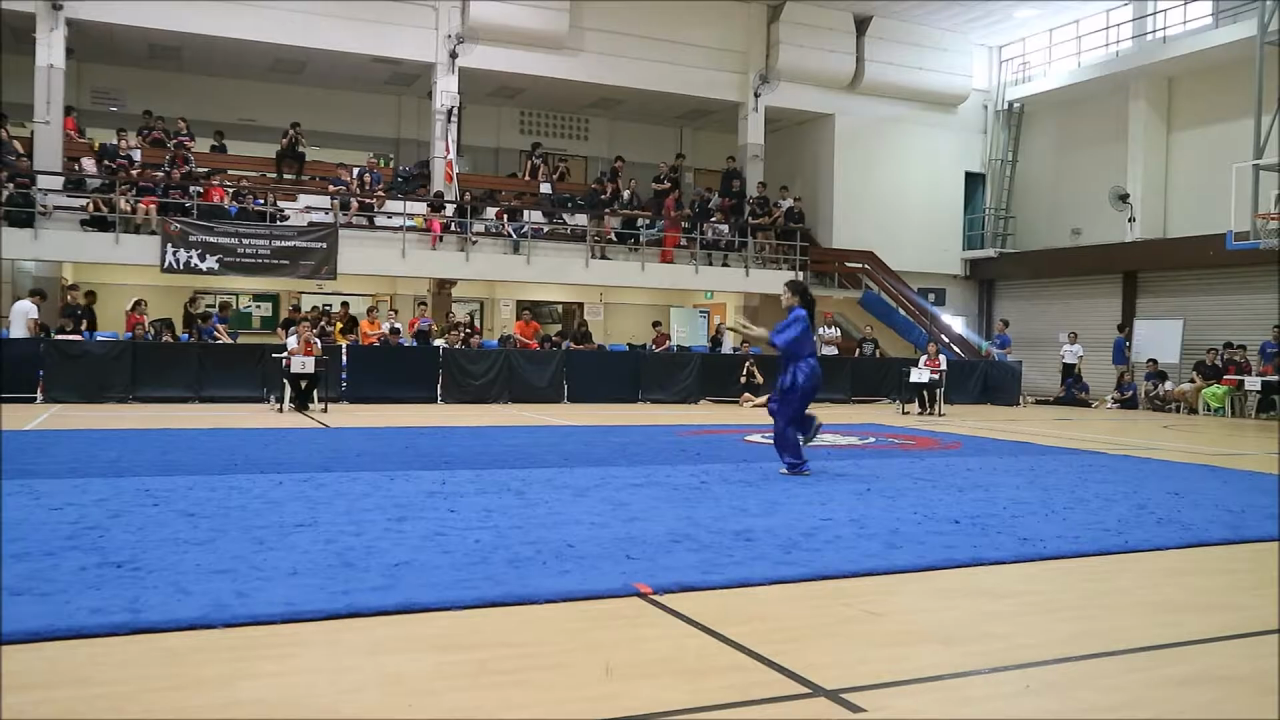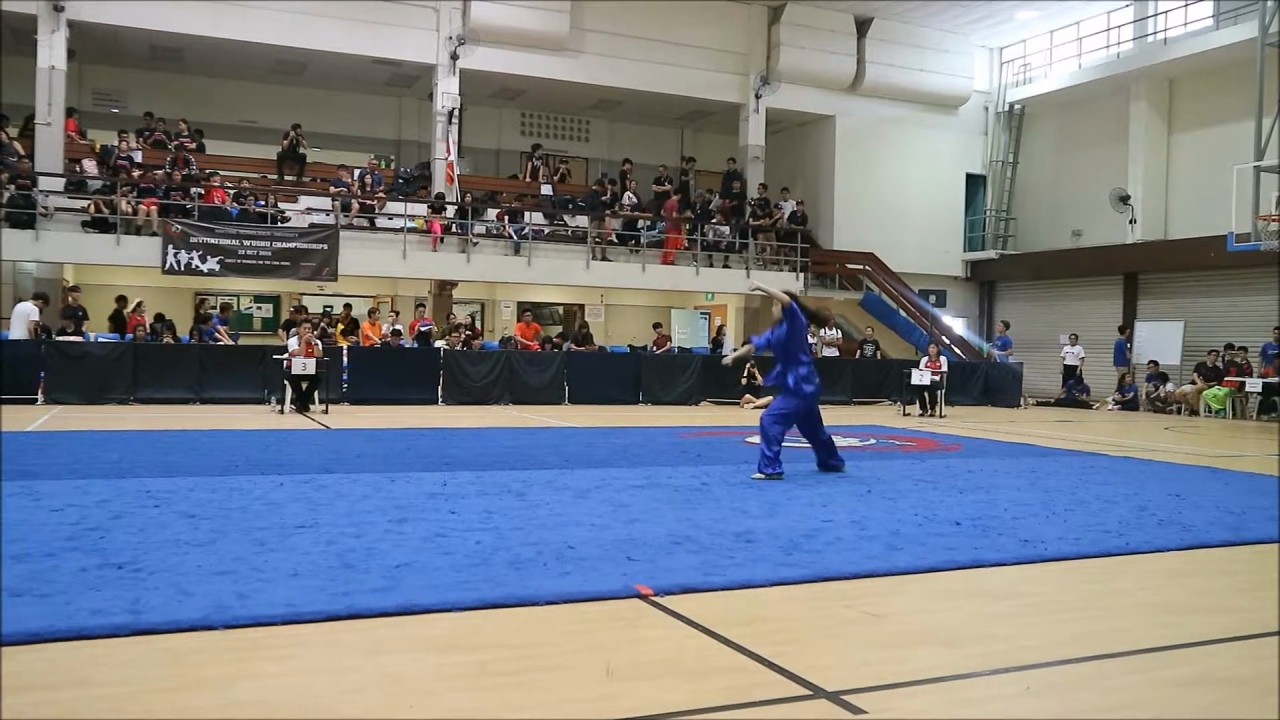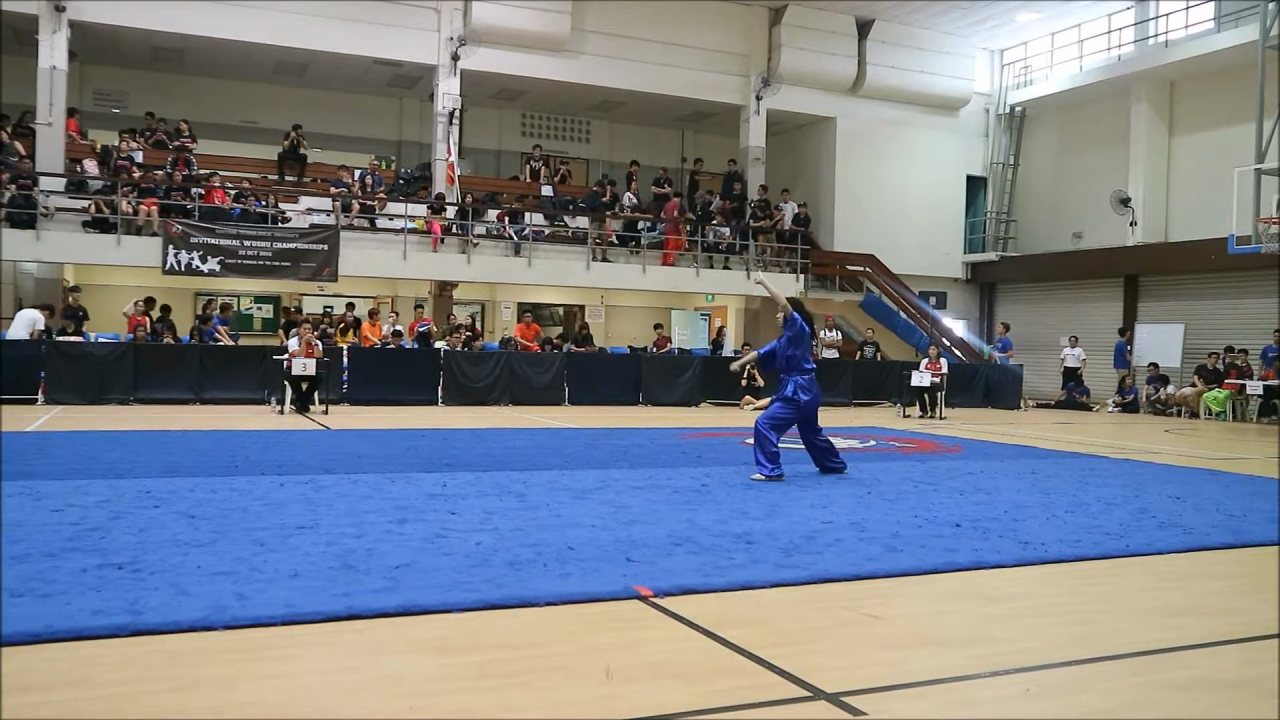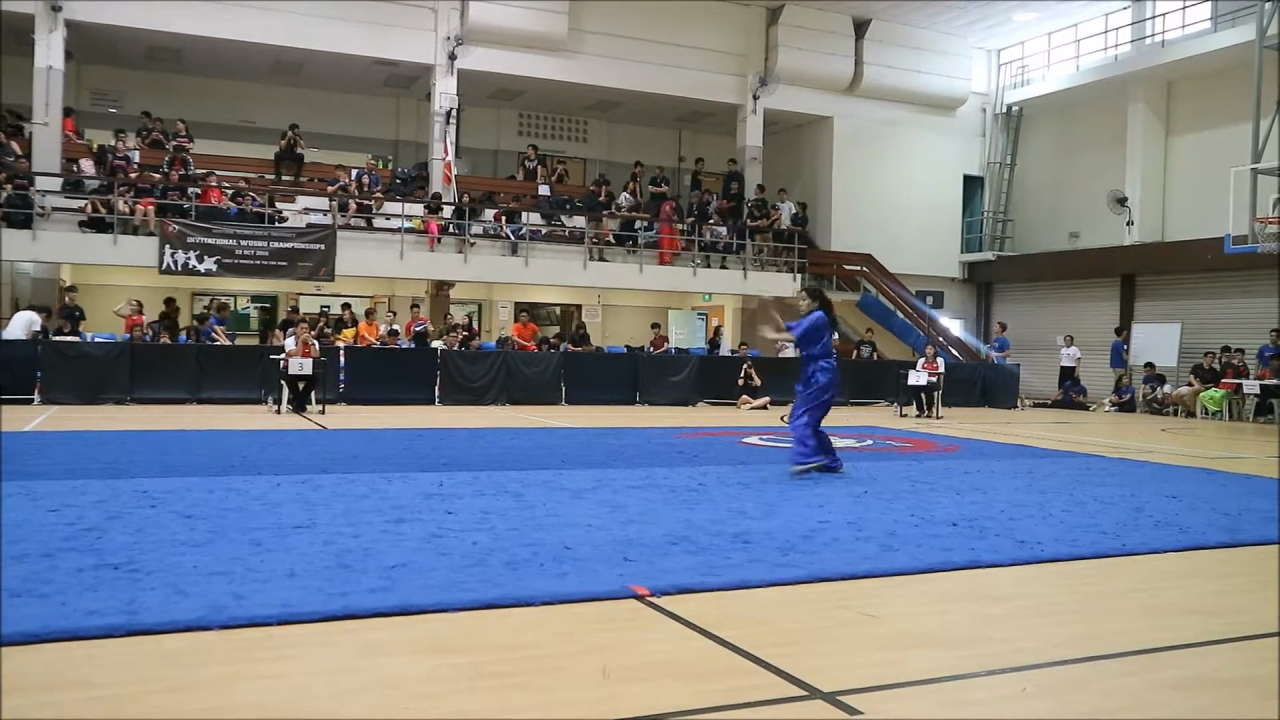
dt=0.4s
person 1, frame 1
left shoulder: (799, 317)
right shoulder: (797, 316)
left elbow: (777, 341)
right elbow: (775, 336)
left wrist: (746, 333)
right wrist: (748, 328)
left hip: (801, 374)
right hip: (802, 373)
left knee: (786, 421)
right knee: (777, 407)
left ankle: (797, 466)
right ankle: (808, 422)
person 1, frame 2
left shoulder: (795, 321)
right shoulder: (777, 331)
left elbow: (786, 301)
right elbow: (756, 344)
left wrist: (761, 287)
right wrist: (733, 356)
left hip: (801, 384)
right hip: (797, 383)
left knee: (771, 420)
right knee: (811, 428)
left ankle: (771, 469)
right ankle: (833, 463)
person 1, frame 3
left shoulder: (799, 331)
right shoulder: (785, 339)
left elbow: (786, 304)
right elbow: (762, 353)
left wrist: (763, 282)
right wrist: (740, 363)
left hip: (799, 391)
right hip: (804, 391)
left knee: (764, 424)
right knee: (811, 434)
left ankle: (771, 470)
right ankle: (836, 465)
person 1, frame 4
left shoulder: (817, 318)
right shoulder: (810, 320)
left elbow: (794, 337)
right elbow: (787, 328)
left wrist: (772, 336)
left hip: (820, 376)
right hip: (819, 375)
left knee: (800, 418)
right knee: (810, 422)
left ankle: (808, 458)
right ankle: (830, 462)
